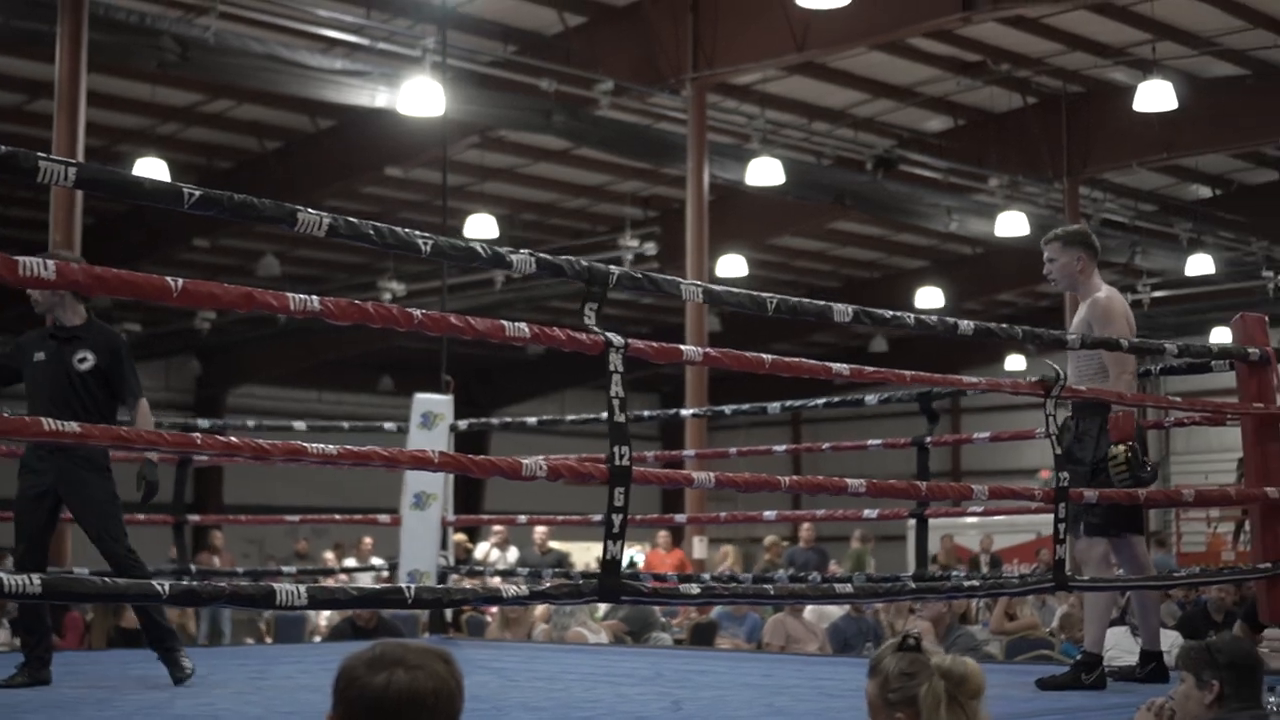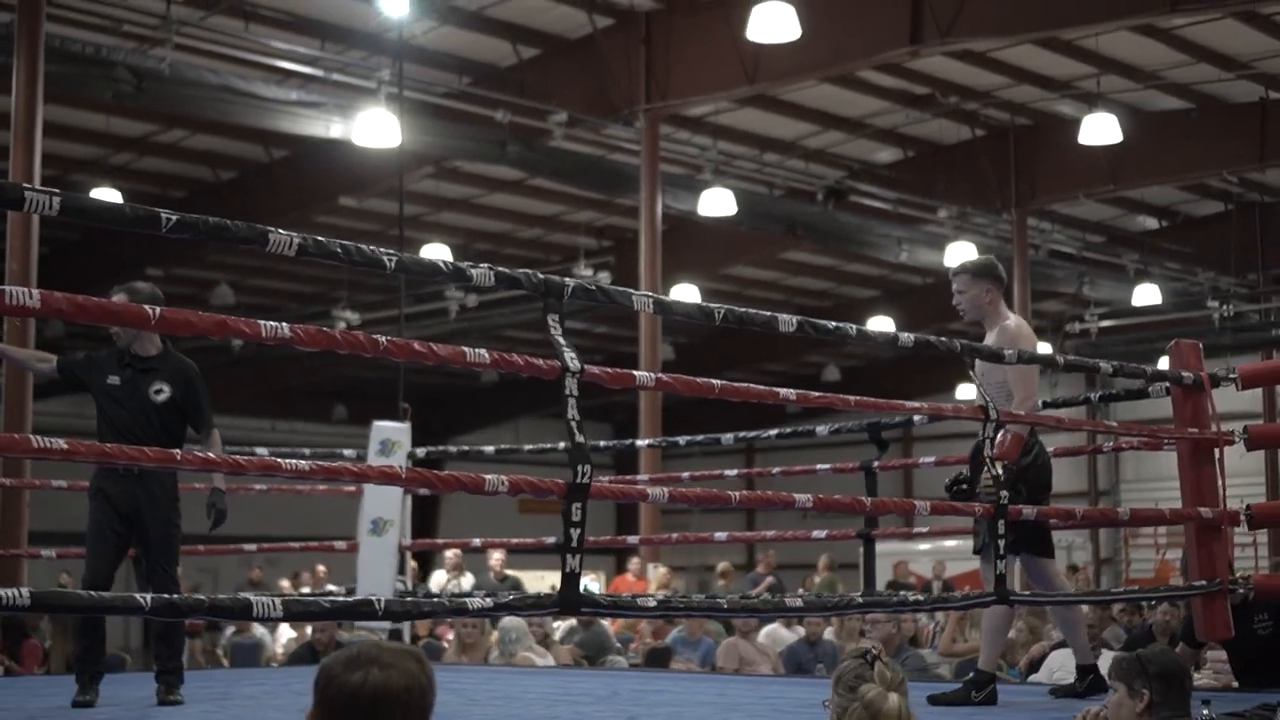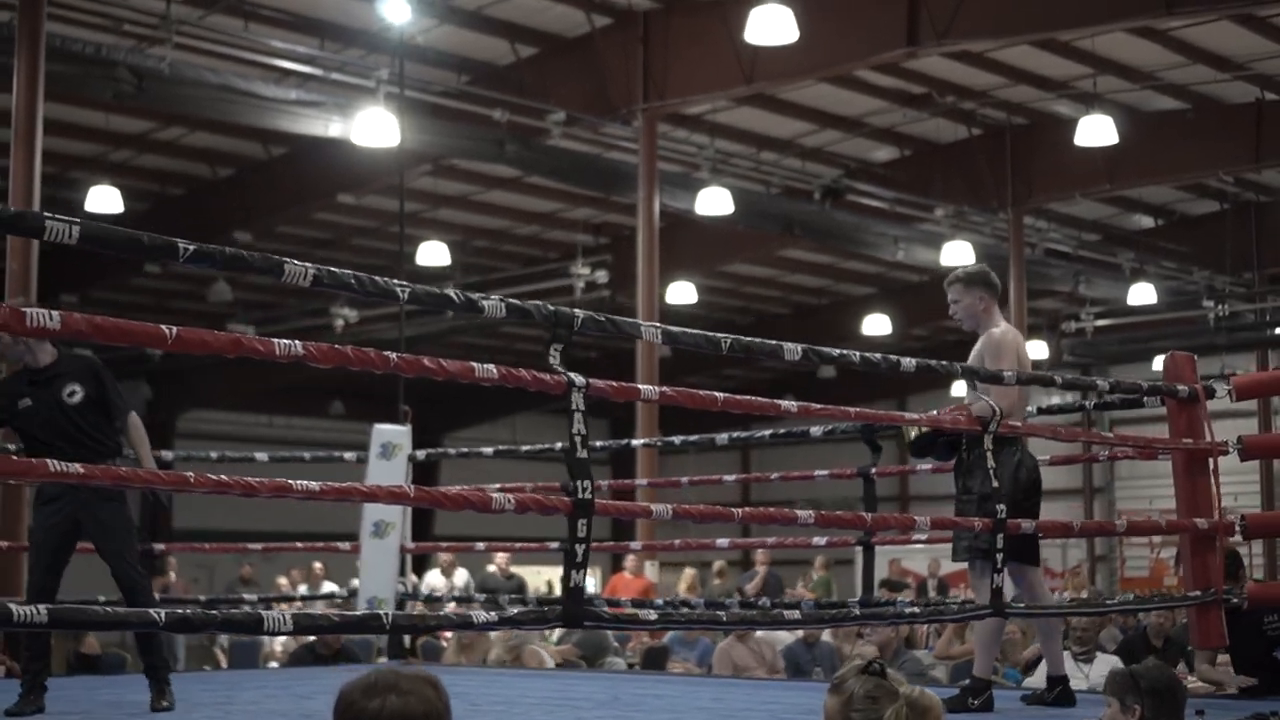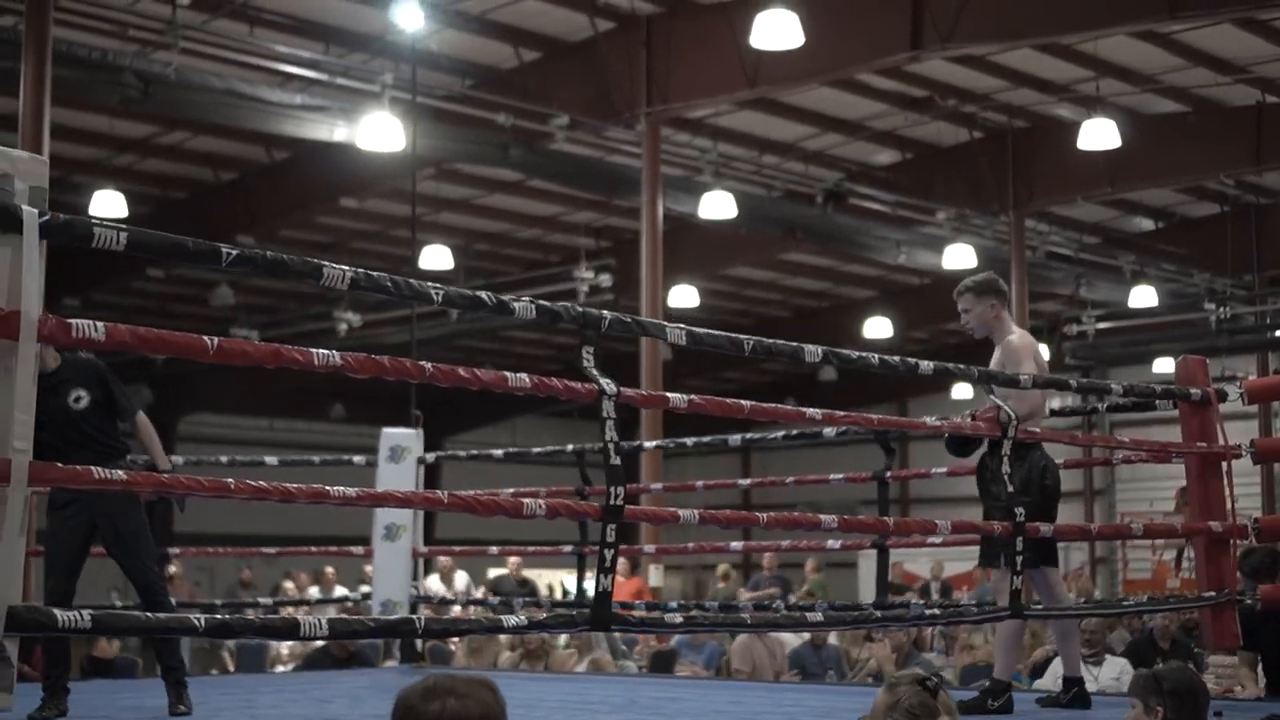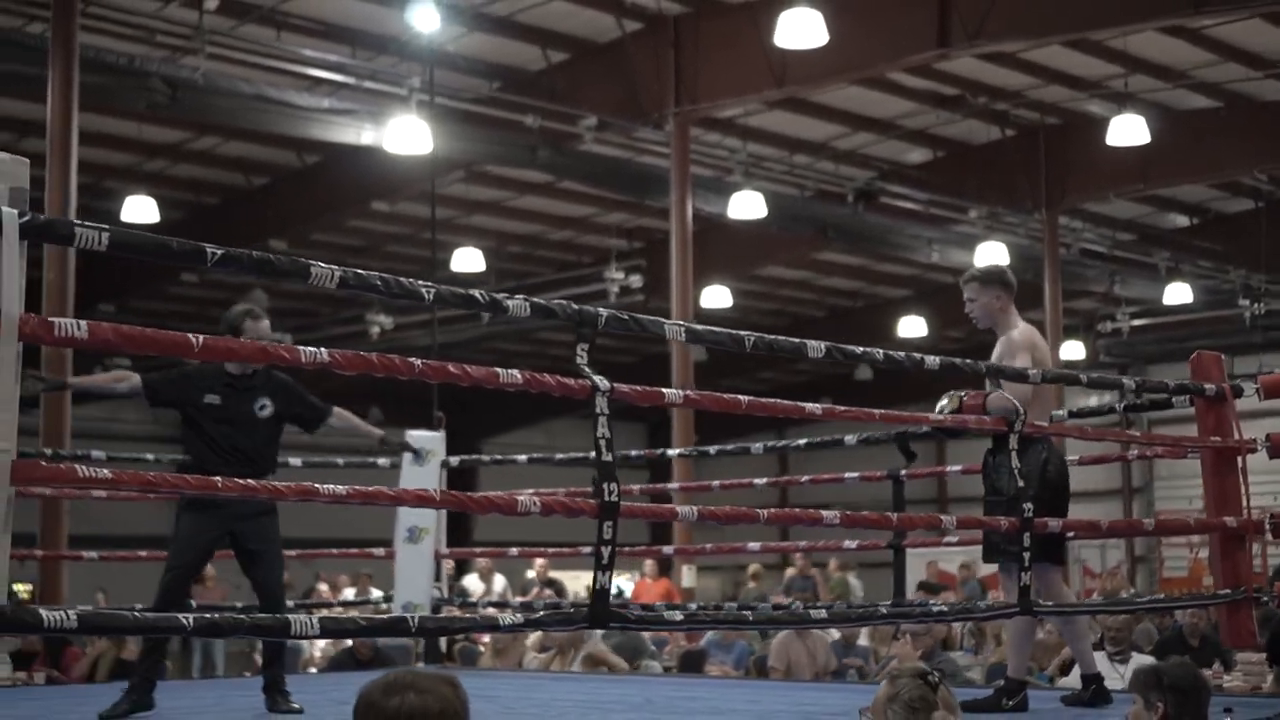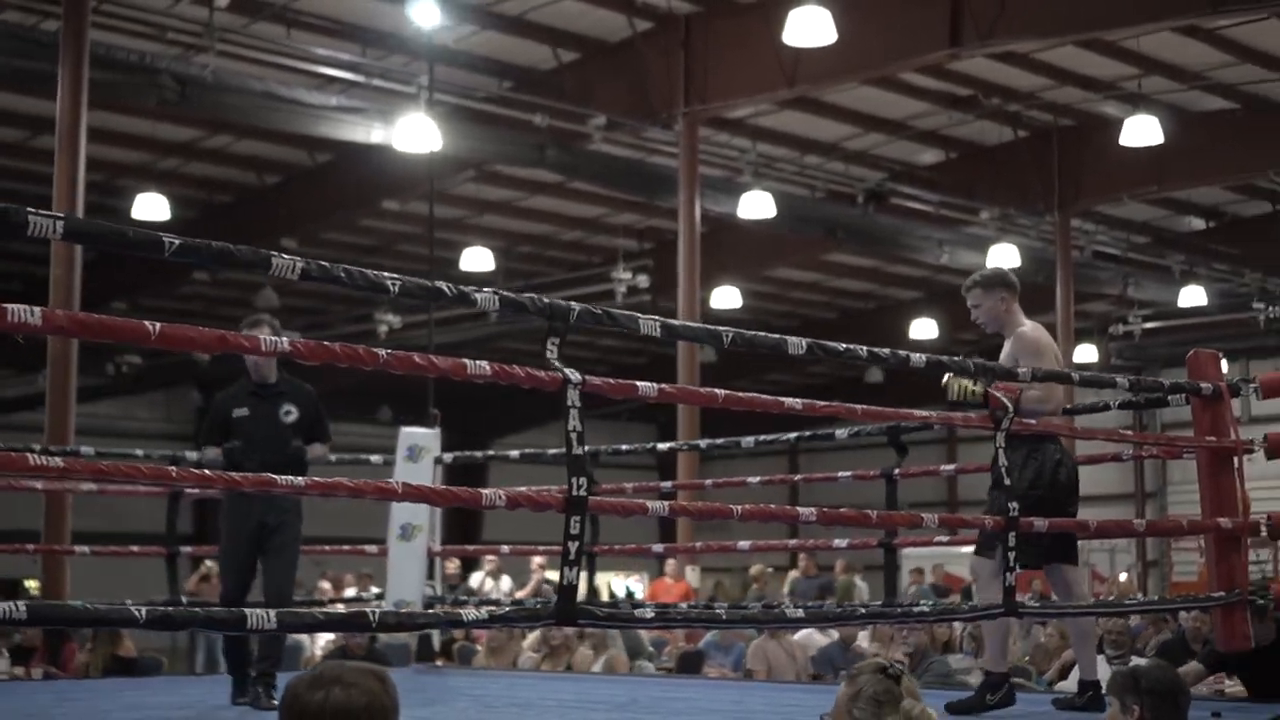
dt=0.7s
person 1, frame 1
left shoulder: (1104, 303)
right shoulder: (1091, 307)
left elbow: (1122, 380)
left wrist: (1120, 443)
right wrist: (1074, 433)
left hip: (1102, 433)
right hip: (1093, 432)
left knee: (1092, 548)
right knee: (1128, 549)
left ankle: (1090, 663)
right ankle: (1152, 658)
person 1, frame 2
left shoulder: (1012, 333)
right shoulder: (993, 338)
left elbow: (1024, 406)
left wrist: (1001, 463)
right wrist: (970, 469)
left hip: (1014, 460)
right hip: (1003, 460)
left knee: (997, 568)
right knee: (1040, 570)
left ankle: (983, 682)
right ankle: (1088, 672)
person 1, frame 3
left shoulder: (999, 338)
right shoulder: (997, 341)
left elbow: (1005, 404)
left wrist: (948, 419)
right wrist: (958, 429)
left hip: (996, 463)
right hip: (1001, 462)
left knee: (985, 574)
right knee: (1026, 575)
left ankle: (979, 688)
right ankle: (1058, 682)
person 1, frame 4
left shoulder: (1014, 345)
right shoulder: (1012, 348)
left elbow: (1028, 406)
left wrist: (979, 420)
right wrist: (984, 421)
left hip: (1017, 469)
right hip: (1021, 469)
left knee: (1006, 579)
right knee: (1044, 577)
left ankle: (999, 691)
right ankle: (1074, 684)
person 1, frame 5
left shoulder: (1016, 339)
right shoulder: (1026, 339)
left elbow: (1017, 399)
left wrist: (965, 404)
right wrist: (976, 403)
left hip: (1021, 461)
right hip: (1038, 460)
left knee: (1016, 575)
right knee: (1047, 577)
left ankle: (1013, 689)
right ankle: (1092, 680)
person 1, frame 6
left shoulder: (1026, 337)
right shoulder: (1026, 341)
left elbow: (1050, 401)
left wrist: (986, 393)
right wrist: (981, 393)
left hip: (1030, 461)
right hip: (1042, 461)
left knee: (986, 568)
right knee: (1065, 577)
left ankle: (996, 681)
right ankle: (1090, 687)
person 2, frame 1
left shoulder: (106, 341)
left elbow: (137, 402)
left wrist: (149, 459)
left hip: (86, 461)
right hip: (37, 461)
left knee: (120, 555)
left ankle: (169, 648)
person 2, frame 2
left shoulder: (181, 371)
right shoulder: (103, 363)
left elbow: (208, 433)
right elbow: (48, 364)
left wrist: (218, 487)
left hip: (157, 486)
right hip: (109, 484)
left knee: (164, 586)
right knee: (94, 583)
left ankle: (169, 681)
right ankle: (87, 680)
person 2, frame 3
left shoulder: (85, 368)
left elbow: (128, 419)
left wrist: (152, 473)
left hip: (101, 487)
right hip: (54, 495)
left knee: (134, 583)
right knee: (39, 592)
left ankle: (159, 682)
right ankle: (32, 691)
person 2, frame 4
left shoulder: (90, 370)
left elbow: (136, 419)
left wrist: (165, 469)
left hip: (114, 490)
right hip: (65, 499)
left knee: (152, 586)
right knee: (56, 598)
left ankle: (177, 684)
person 2, frame 5
left shoulder: (278, 386)
right shoulder: (195, 381)
left elbow: (330, 416)
right elbow: (128, 382)
left wrist: (383, 438)
right wrist: (67, 383)
left hip: (254, 506)
right hip: (203, 503)
left knee: (272, 598)
right knee: (170, 593)
person 2, frame 6
left shoulder: (303, 396)
right shoulder: (227, 399)
left elbow: (324, 448)
right elbow: (207, 452)
left wrist: (303, 452)
right wrist: (225, 456)
left hip: (284, 503)
right hip: (240, 502)
left knee: (279, 593)
right knee: (233, 594)
left ankle: (265, 683)
right ankle: (241, 680)
